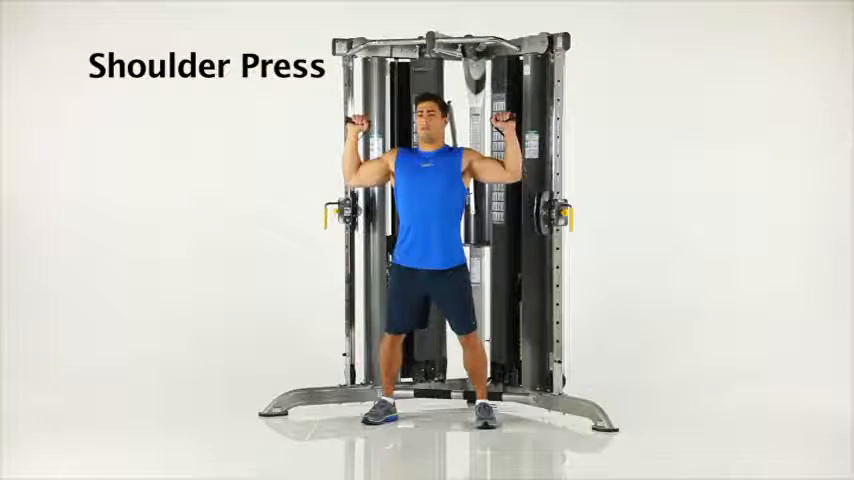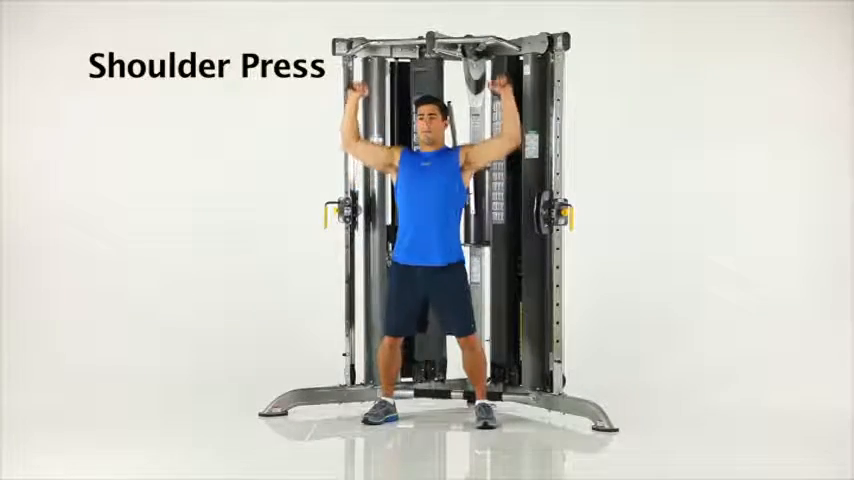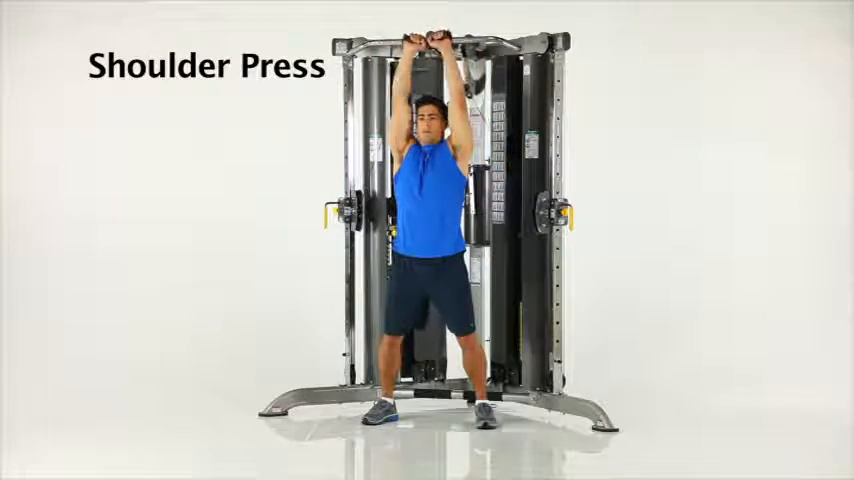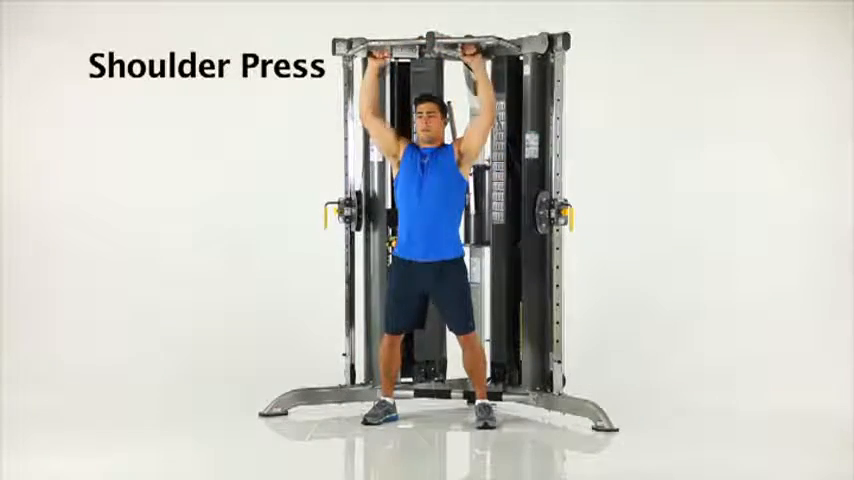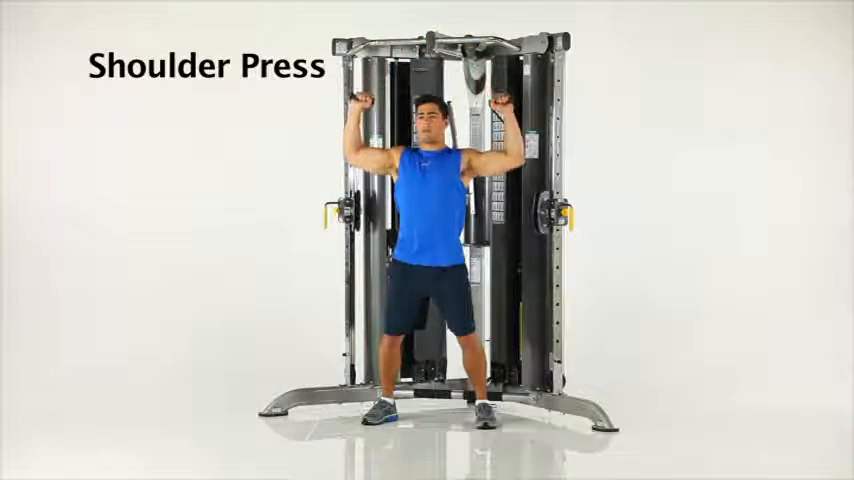
dt=0.7s
person 1, frame 1
left shoulder: (464, 159)
right shoulder: (396, 159)
left elbow: (512, 174)
right elbow: (352, 177)
left wrist: (509, 132)
right wrist: (352, 134)
left hip: (450, 266)
right hip: (406, 266)
left knee: (469, 336)
right knee: (393, 335)
left ankle: (482, 402)
right ankle: (386, 401)
person 1, frame 2
left shoulder: (462, 159)
right shoulder: (398, 159)
left elbow: (509, 140)
right elbow: (352, 144)
left wrist: (506, 96)
right wrist: (354, 100)
left hip: (448, 266)
right hip: (405, 265)
left knee: (468, 338)
right knee: (391, 337)
left ankle: (482, 403)
right ankle: (386, 401)
person 1, frame 3
left shoulder: (456, 151)
right shoulder: (403, 151)
left elbow: (458, 99)
right elbow: (399, 99)
left wrist: (446, 51)
right wrist: (408, 52)
left hip: (447, 263)
right hip: (406, 262)
left knee: (467, 337)
right knee: (391, 336)
left ankle: (482, 402)
right ankle: (386, 401)
person 1, frame 4
left shoulder: (459, 154)
right shoulder: (400, 153)
left elbow: (488, 113)
right elbow: (367, 115)
left wrist: (478, 67)
right wrist: (374, 68)
left hip: (448, 264)
right hip: (406, 263)
left knee: (467, 336)
right knee: (391, 335)
left ankle: (482, 402)
right ankle: (386, 402)
person 1, frame 5
left shoulder: (463, 160)
right shoulder: (398, 158)
left elbow: (514, 158)
right elbow: (352, 154)
left wrist: (507, 114)
right wrist: (355, 110)
left hip: (449, 266)
right hip: (406, 265)
left knee: (468, 337)
right knee: (391, 336)
left ankle: (482, 402)
right ankle: (386, 401)
